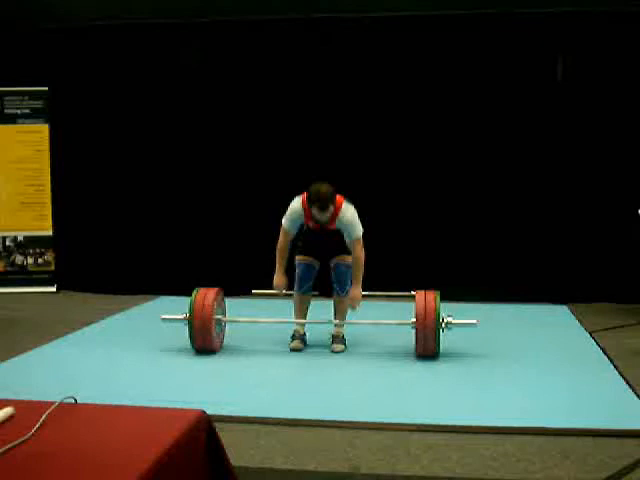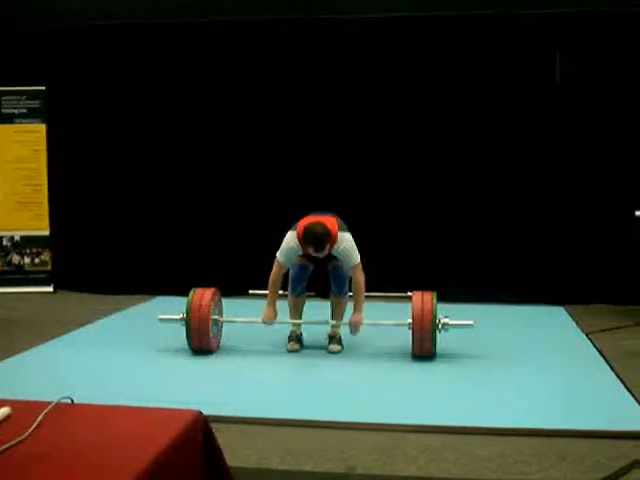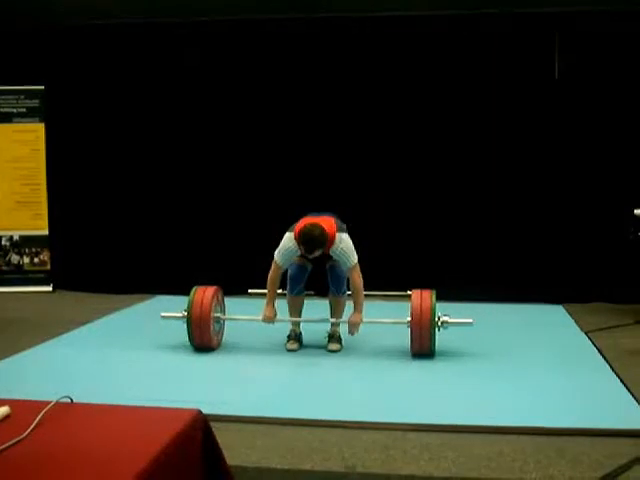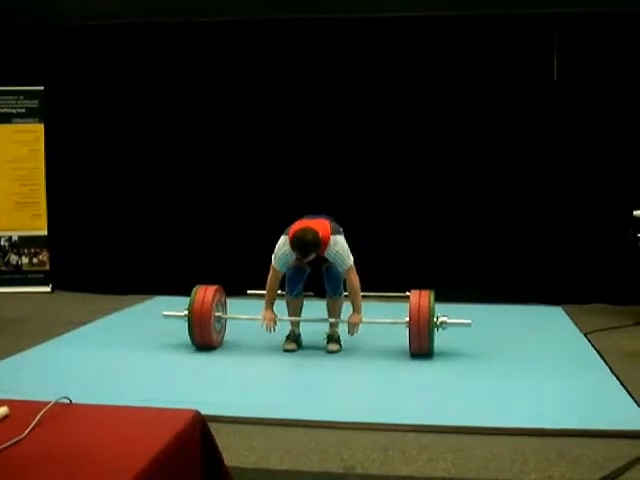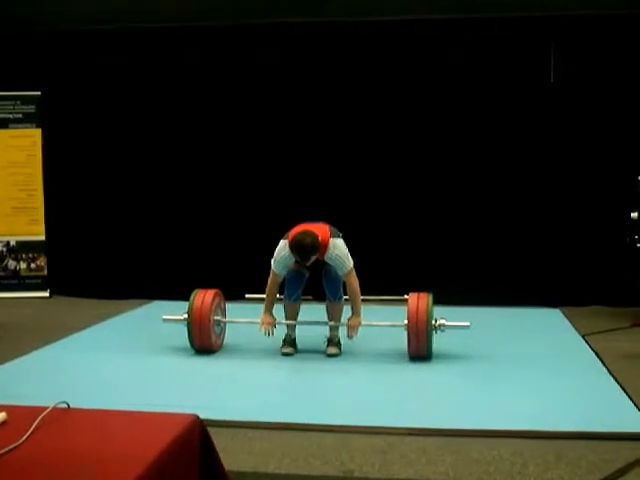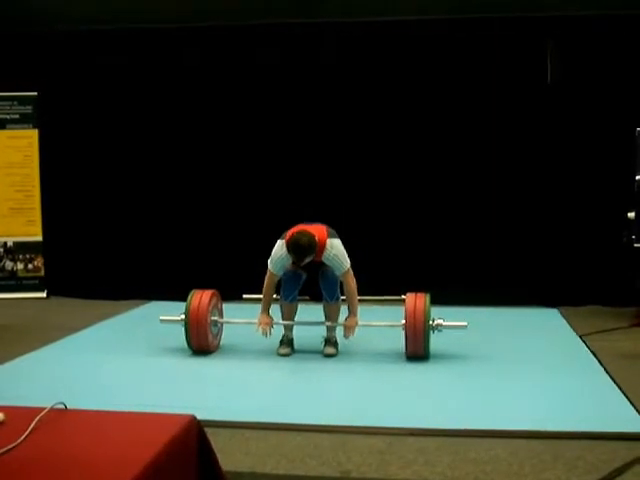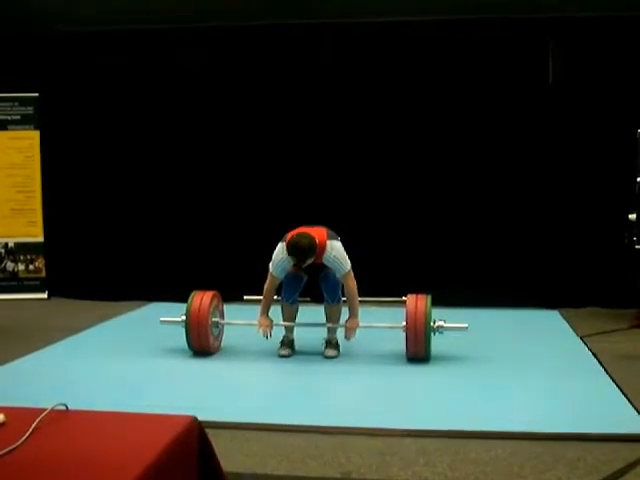
dt=0.4s
person 1, frame 1
left shoulder: (347, 213)
right shoulder: (296, 208)
left elbow: (358, 249)
right elbow: (284, 239)
left wrist: (357, 286)
right wrist: (280, 272)
left hip: (340, 240)
right hip: (309, 238)
left knee: (342, 279)
right knee: (303, 278)
left ankle: (338, 332)
right ankle: (299, 331)
person 1, frame 2
left shoulder: (344, 241)
right shoulder: (292, 240)
left elbow: (358, 276)
right elbow: (277, 272)
left wrist: (358, 312)
right wrist: (270, 307)
left hip: (336, 252)
left knee: (340, 281)
right knee: (296, 279)
left ankle: (335, 333)
right ankle: (295, 332)
person 1, frame 3
left shoulder: (342, 242)
right shoulder: (290, 241)
left elbow: (355, 276)
right elbow: (275, 272)
left wrist: (358, 312)
right wrist: (269, 306)
left hip: (333, 248)
left knee: (338, 281)
right knee: (295, 279)
left ankle: (335, 331)
right ankle: (295, 331)
person 1, frame 4
left shoulder: (336, 244)
right shoulder: (284, 245)
left elbow: (351, 277)
right elbow: (274, 276)
left wrist: (357, 312)
right wrist: (268, 309)
left hip: (330, 251)
right hip: (298, 249)
left knee: (334, 283)
right knee: (293, 281)
left ankle: (333, 332)
right ankle: (294, 332)
person 1, frame 5
left shoulder: (336, 247)
right shoulder: (283, 249)
left elbow: (351, 280)
right elbow: (274, 281)
left wrist: (356, 315)
right wrist: (267, 313)
left hip: (329, 260)
left knee: (334, 286)
right knee: (292, 286)
left ankle: (334, 336)
right ankle: (290, 335)
person 1, frame 6
left shoulder: (333, 247)
right shoulder: (281, 249)
left elbow: (349, 280)
right elbow: (270, 280)
left wrist: (353, 315)
right wrist: (264, 313)
left hip: (326, 262)
left knee: (331, 287)
right knee: (288, 286)
left ankle: (331, 337)
right ankle: (287, 336)
person 1, frame 7
left shoulder: (333, 250)
right shoulder: (281, 252)
left elbow: (349, 282)
right elbow: (271, 283)
left wrist: (353, 316)
right wrist: (264, 315)
left hip: (327, 265)
left knee: (332, 290)
right knee: (289, 288)
left ankle: (332, 339)
right ankle: (288, 338)
